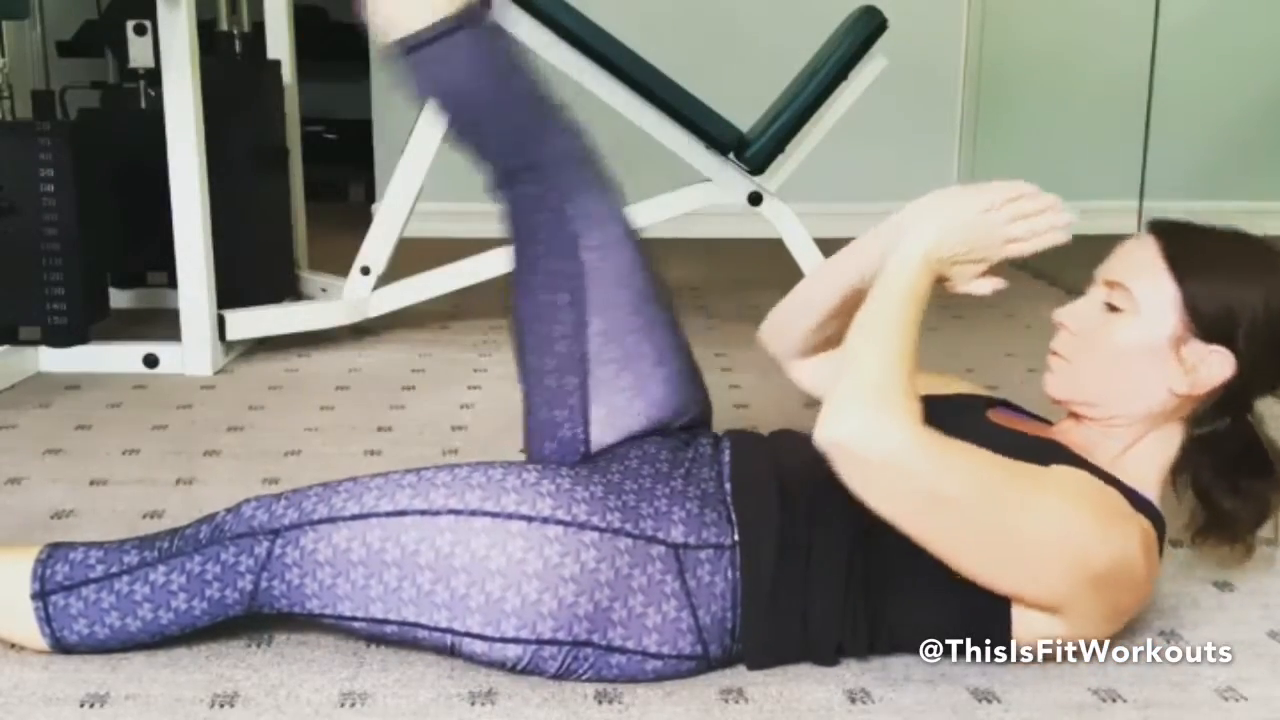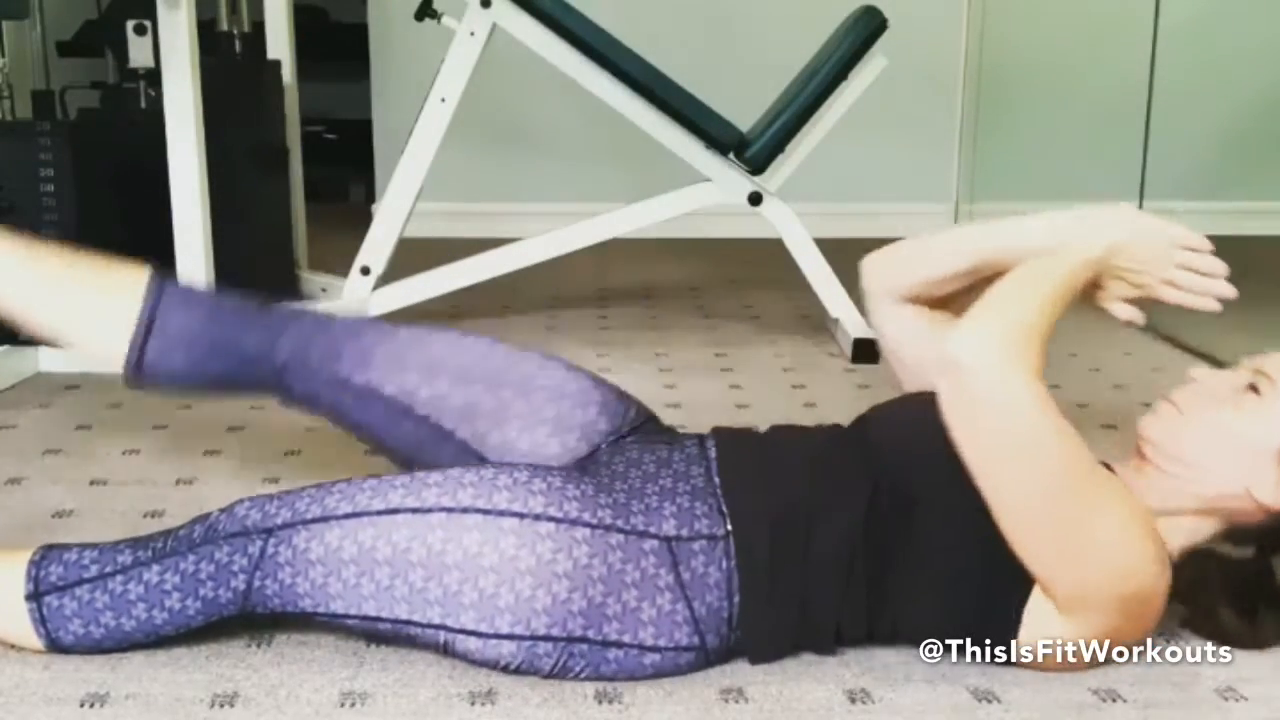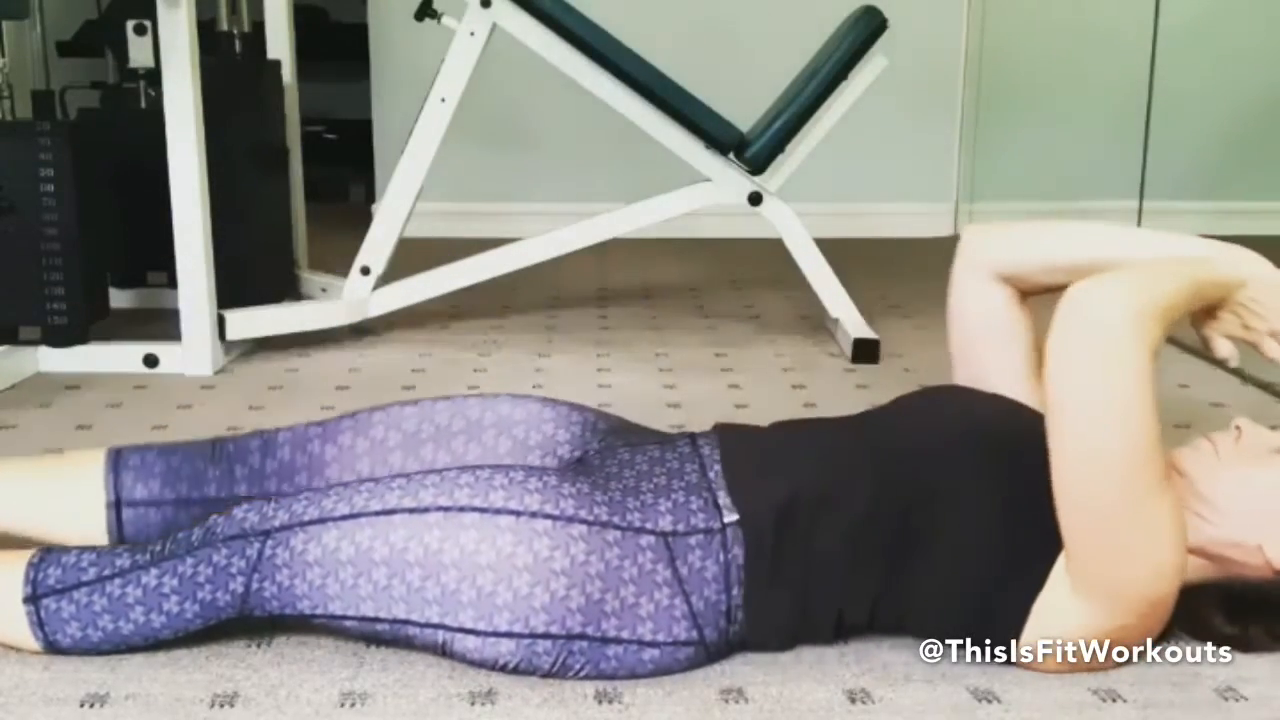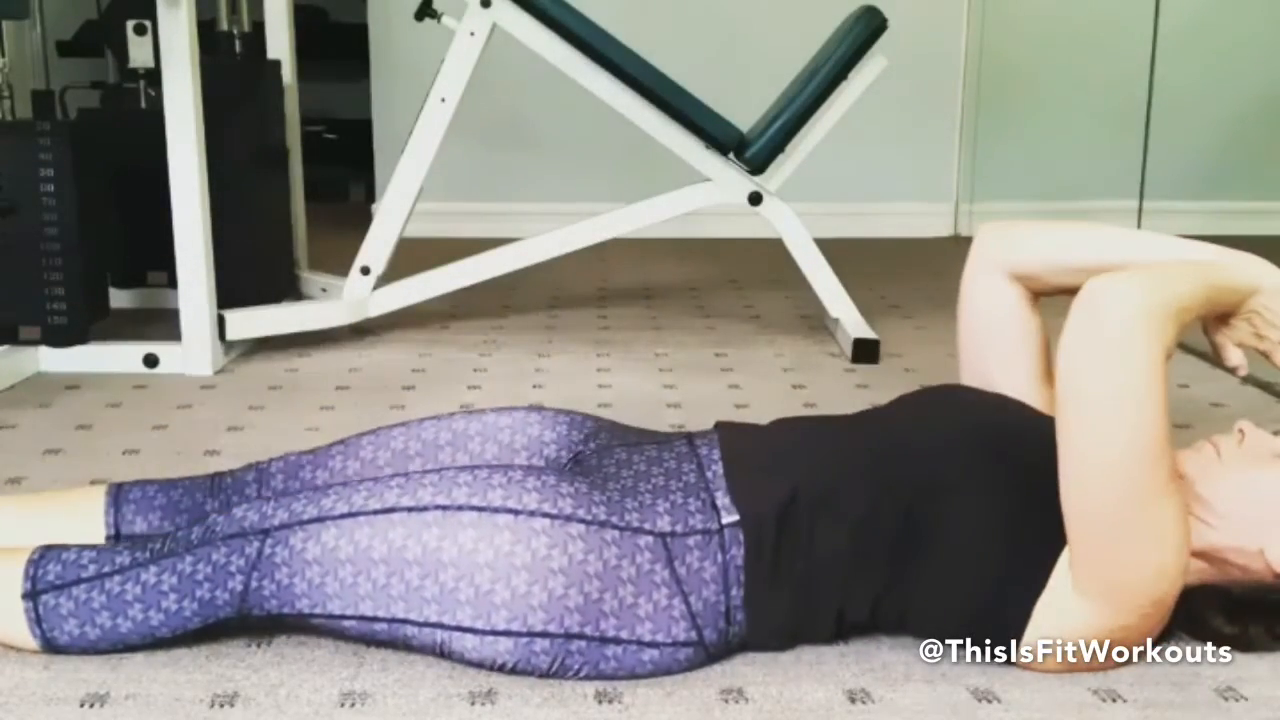
dt=0.4s
person 1, frame 1
left shoulder: (1097, 548)
right shoulder: (1037, 449)
left elbow: (859, 443)
right elbow: (795, 340)
left wrist: (923, 255)
right wrist: (911, 240)
left hip: (671, 580)
right hip: (672, 473)
left knee: (262, 547)
right knee: (552, 178)
person 1, frame 2
left shoulder: (1111, 577)
right shoulder: (1059, 502)
left elbow: (978, 363)
right elbow: (892, 282)
left wrist: (1088, 253)
right wrist: (1081, 232)
left hip: (670, 573)
right hip: (659, 466)
left knee: (249, 551)
right knee: (292, 340)
person 1, frame 3
left shoulder: (1121, 580)
right shoulder: (1062, 472)
left elbow: (1099, 321)
right elbow: (983, 258)
left hip: (671, 570)
right hip: (655, 469)
left knee: (244, 558)
right knee: (244, 470)
person 1, frame 4
left shoulder: (1126, 581)
right shoulder: (1060, 466)
left elbow: (1114, 322)
right elbow: (999, 258)
left hip: (674, 569)
right hip: (657, 471)
left knee: (249, 561)
right knee: (241, 498)
